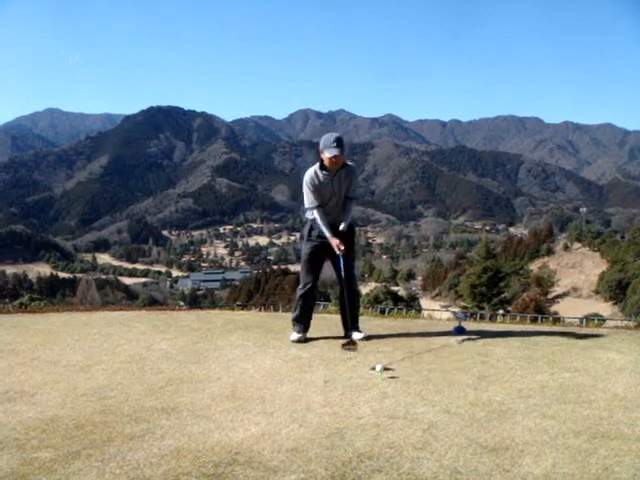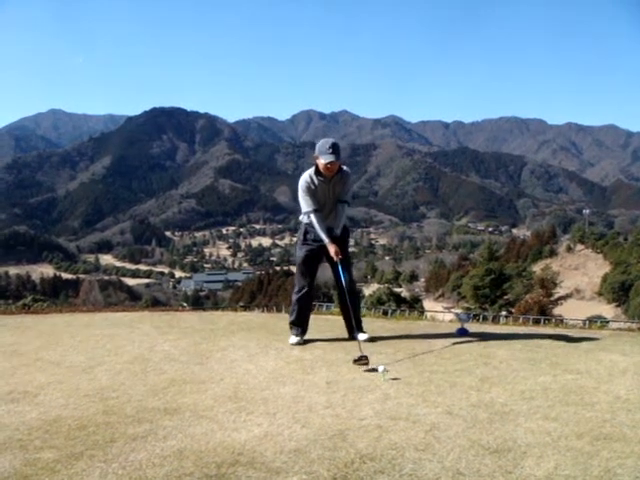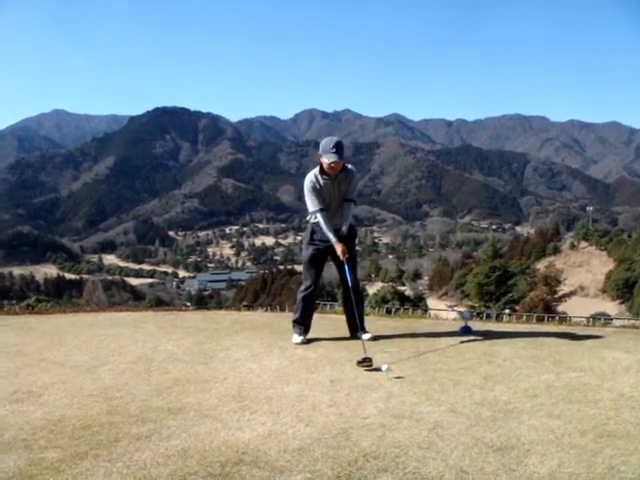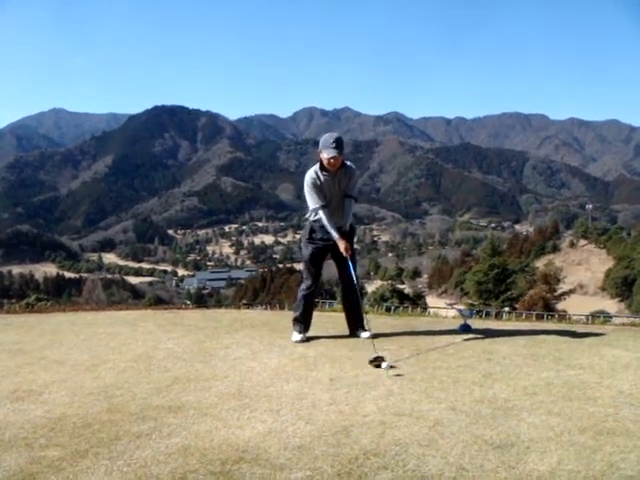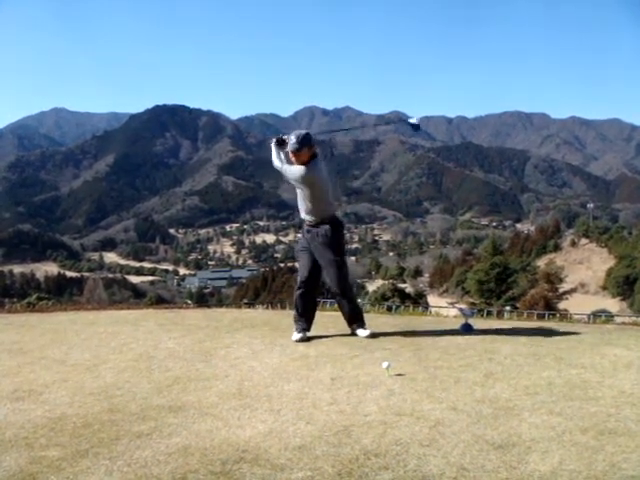
dt=1s
person 1, frame 1
left shoulder: (350, 171)
right shoulder: (311, 175)
left elbow: (350, 202)
right elbow: (315, 210)
left wrist: (342, 229)
right wrist: (330, 237)
left hip: (342, 230)
right hip: (316, 230)
left knee: (349, 281)
right knee: (308, 280)
left ankle: (351, 327)
right ankle: (300, 327)
person 1, frame 2
left shoulder: (346, 175)
right shoulder: (306, 180)
left elbow: (342, 206)
right elbow: (313, 214)
left wrist: (336, 235)
right wrist: (328, 243)
left hip: (337, 232)
right hip: (311, 233)
left knee: (347, 282)
right knee: (303, 284)
left ankle: (355, 329)
right ankle: (297, 330)
person 1, frame 3
left shoulder: (350, 174)
right shoulder: (311, 179)
left elbow: (348, 204)
right elbow: (319, 214)
left wrist: (342, 235)
right wrist: (335, 242)
left hip: (344, 232)
right hip: (318, 233)
left knee: (351, 282)
right knee: (309, 282)
left ankle: (357, 328)
right ankle: (300, 329)
person 1, frame 4
left shoulder: (350, 171)
right shoulder: (312, 176)
left elbow: (349, 201)
right elbow: (321, 210)
left wrist: (345, 231)
right wrist: (337, 238)
left hip: (343, 230)
right hip: (317, 231)
left knee: (350, 280)
right knee: (310, 281)
left ankle: (357, 326)
right ankle: (300, 327)
person 1, frame 5
left shoulder: (305, 173)
right shoulder: (312, 164)
left elbow: (278, 165)
right elbow: (288, 167)
left wrist: (275, 146)
right wrist: (283, 148)
left hip: (326, 230)
right hip: (309, 229)
left knee: (338, 281)
right knee: (304, 281)
left ankle: (357, 324)
right ankle: (301, 327)
